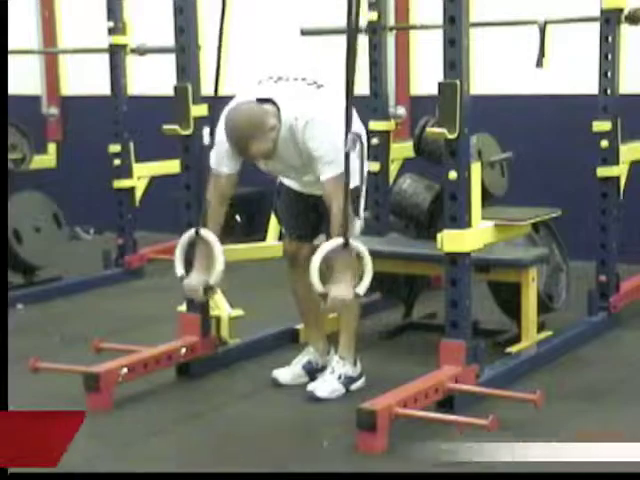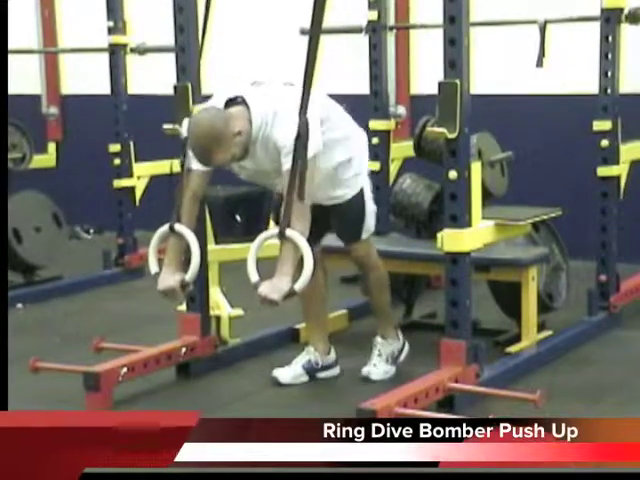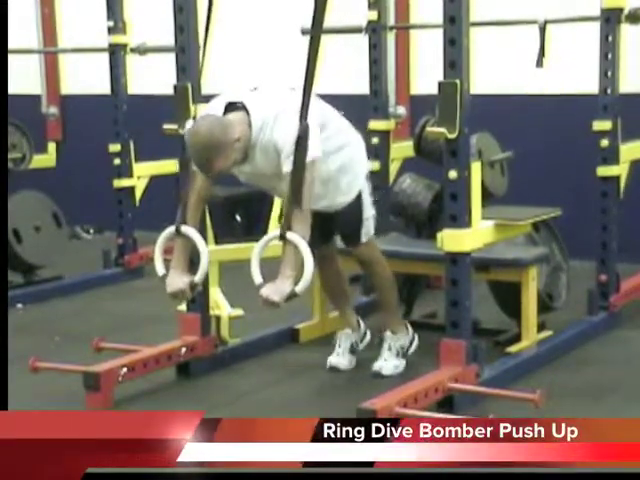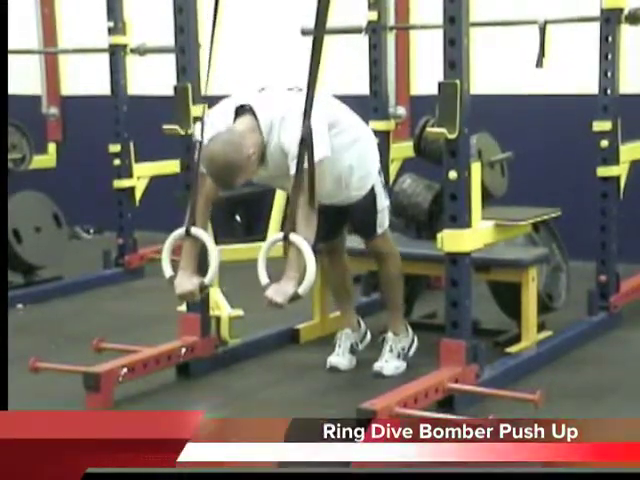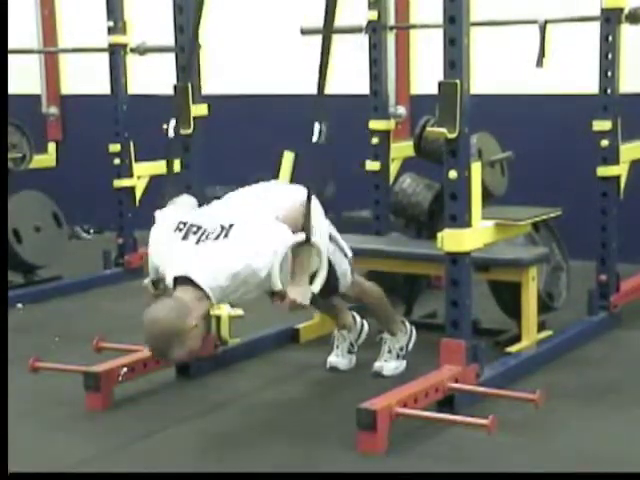
dt=1s
person 1, frame 1
left shoulder: (316, 123)
right shoulder: (230, 126)
left elbow: (337, 204)
right elbow: (218, 196)
left wrist: (342, 278)
right wrist: (201, 267)
left hip: (341, 168)
right hip: (295, 176)
left knee: (337, 255)
right knee: (295, 254)
left ankle: (347, 361)
right ankle: (317, 352)
person 1, frame 2
left shoulder: (286, 120)
right shoulder: (208, 127)
left elbow: (298, 201)
right elbow: (190, 196)
left wrist: (282, 277)
right wrist: (171, 266)
left hip: (340, 168)
right hip: (291, 177)
left knee: (360, 253)
left ankle: (390, 339)
right ankle: (320, 353)
person 1, frame 3
left shoulder: (286, 125)
right shoulder: (208, 129)
left elbow: (300, 202)
right elbow: (194, 198)
left wrist: (285, 278)
right wrist: (178, 268)
left hip: (341, 171)
right hip: (298, 183)
left knee: (363, 251)
right knee: (321, 254)
left ankle: (398, 334)
right ankle: (352, 329)
person 1, frame 4
left shoulder: (295, 126)
right shoulder: (216, 127)
left elbow: (307, 205)
right elbow: (201, 199)
left wrist: (290, 280)
right wrist: (186, 270)
left hip: (353, 162)
right hip: (316, 176)
left knee: (378, 245)
right knee: (328, 248)
left ankle: (400, 334)
right ankle: (352, 329)
person 1, frame 5
left shoulder: (238, 268)
right shoulder: (160, 249)
left elbow: (299, 208)
right elbow: (182, 202)
left wrist: (300, 283)
left hip: (292, 213)
left knee: (345, 286)
left ankle: (398, 332)
right ankle: (348, 327)
